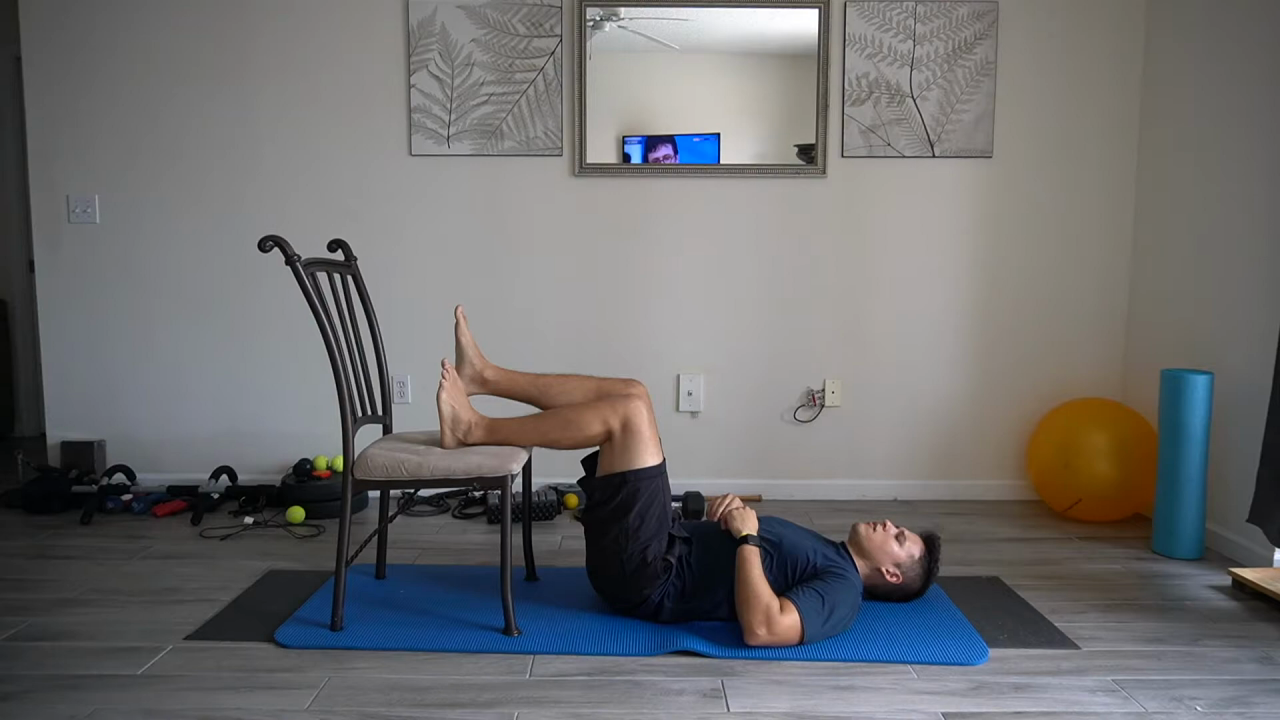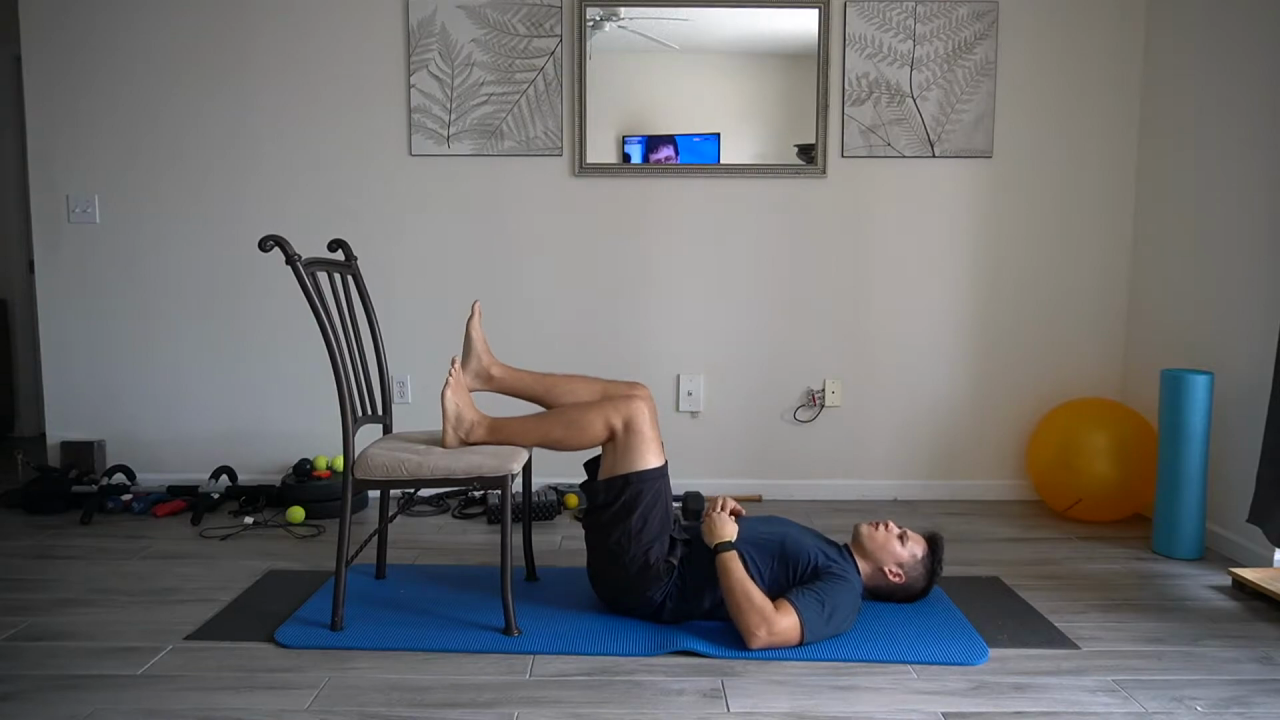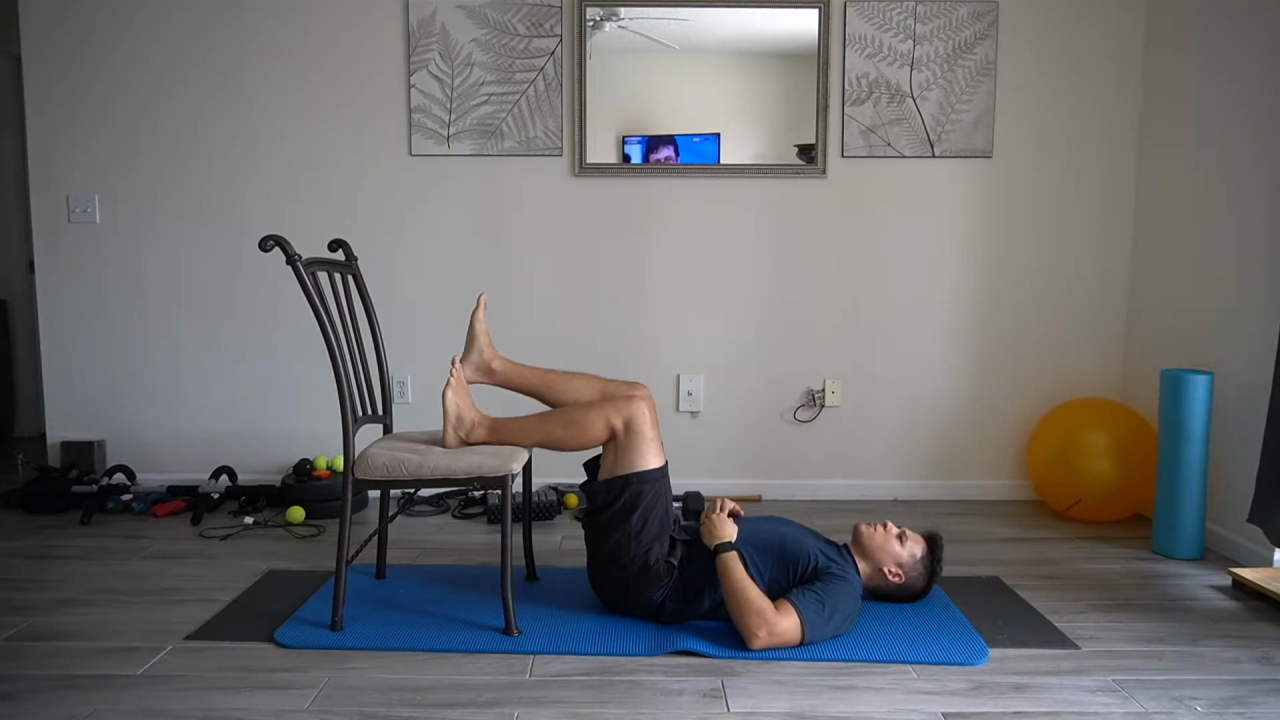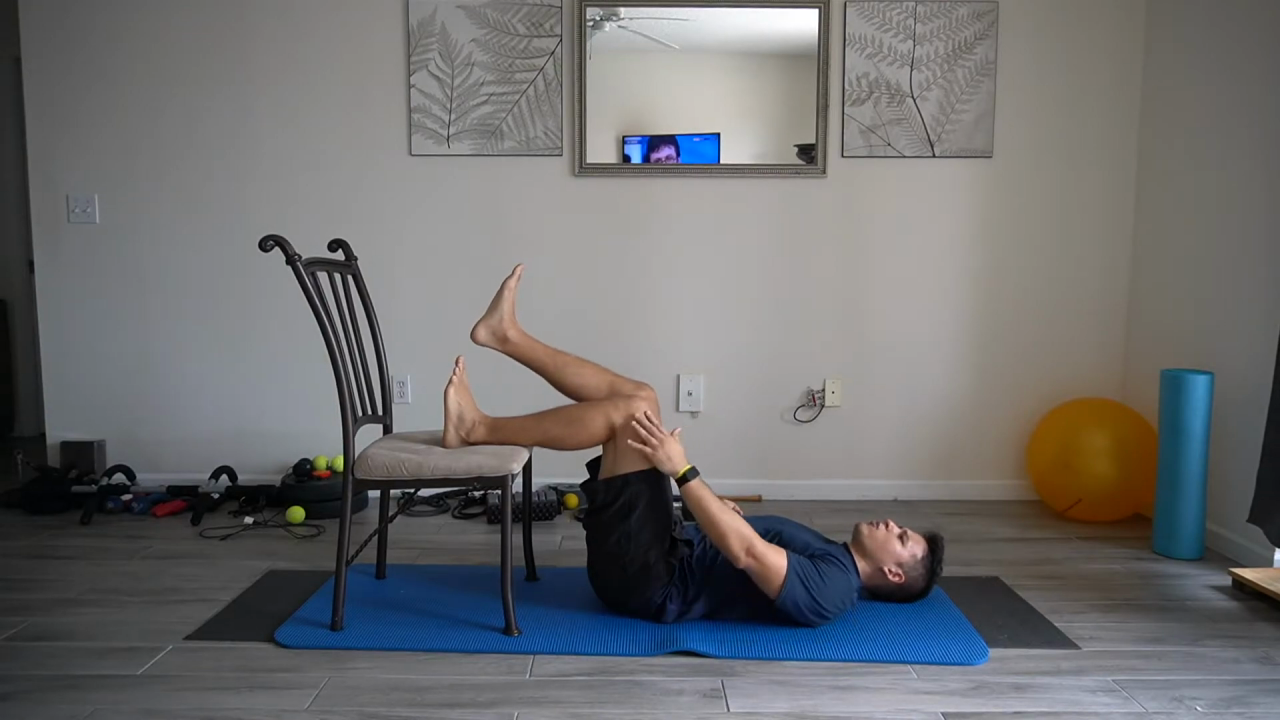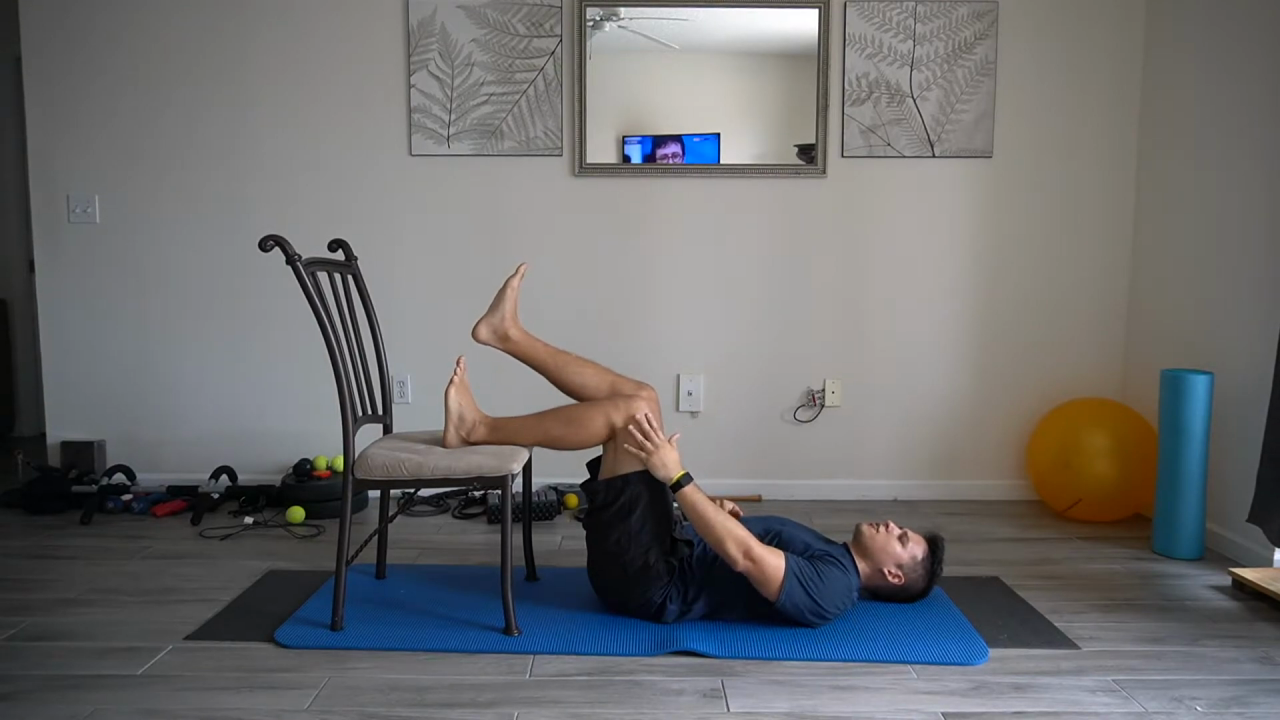
dt=1s
person 1, frame 1
left shoulder: (841, 590)
right shoulder: (826, 557)
left elbow: (761, 630)
left wrist: (746, 536)
right wrist: (730, 515)
left hip: (646, 576)
right hip: (669, 547)
left knee: (629, 412)
right knee: (629, 393)
left ankle: (474, 430)
right ankle: (484, 376)
person 1, frame 2
left shoulder: (840, 592)
right shoulder: (827, 558)
left elbow: (760, 631)
left wrist: (723, 543)
right wrist: (729, 516)
left hip: (647, 576)
right hip: (667, 550)
left knee: (631, 413)
right knee: (633, 396)
left ankle: (475, 429)
right ankle: (489, 373)
person 1, frame 3
left shoulder: (840, 593)
right shoulder: (827, 559)
left elbow: (761, 632)
left wrist: (723, 544)
right wrist: (726, 515)
left hip: (647, 577)
right hip: (666, 551)
left knee: (632, 413)
right knee: (632, 397)
left ankle: (476, 429)
right ankle: (491, 366)
person 1, frame 4
left shoulder: (832, 588)
right shoulder: (828, 557)
left elbow: (745, 552)
left wrist: (682, 471)
right wrist: (721, 510)
left hip: (648, 580)
right hip: (667, 553)
left knee: (630, 411)
right knee: (637, 398)
left ankle: (475, 429)
right ankle: (506, 335)
person 1, frame 5
left shoulder: (830, 590)
right shoulder: (829, 558)
left elbow: (743, 556)
left wrist: (677, 478)
right wrist: (724, 511)
left hip: (649, 581)
right hip: (668, 551)
left knee: (631, 412)
right knee: (638, 396)
left ankle: (477, 429)
right ankle: (508, 334)
